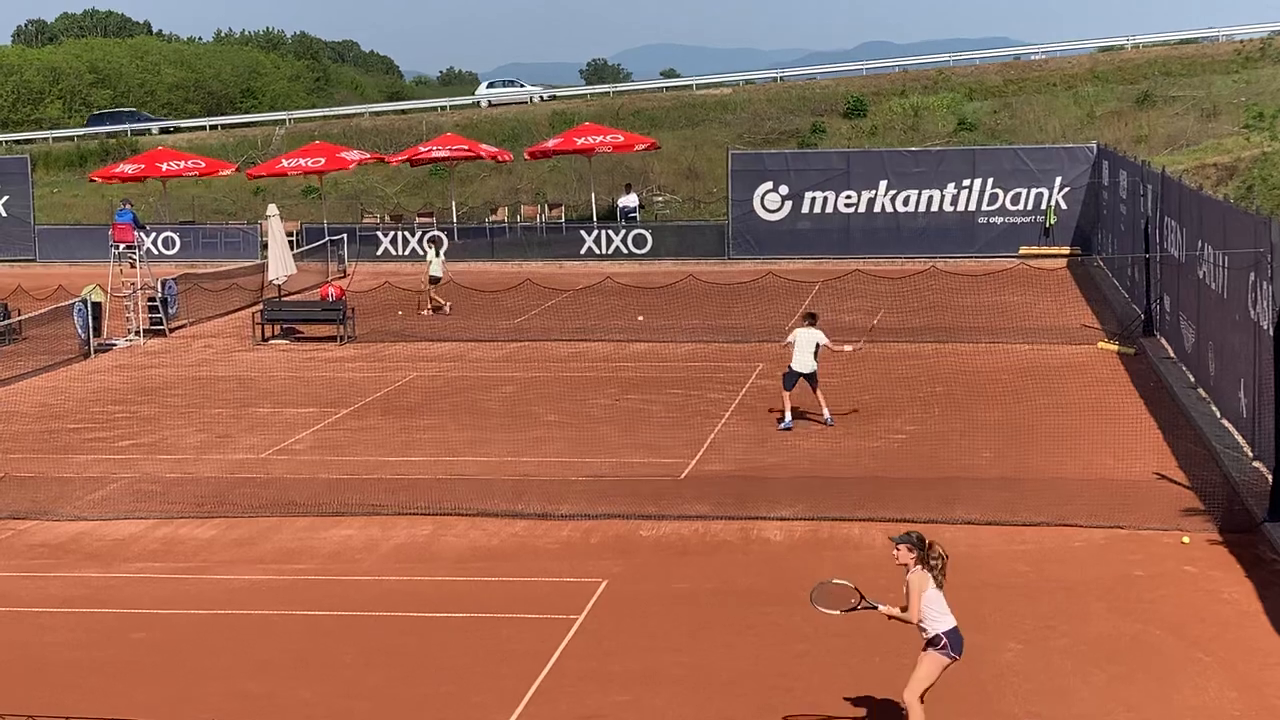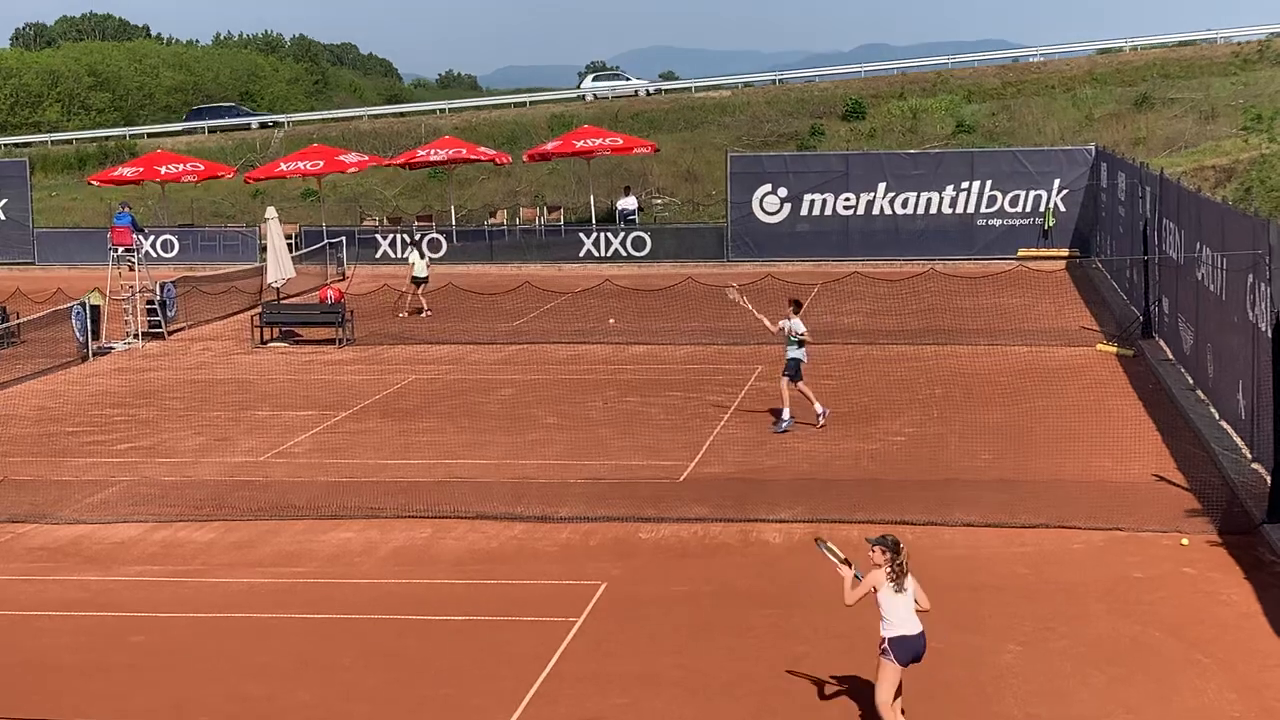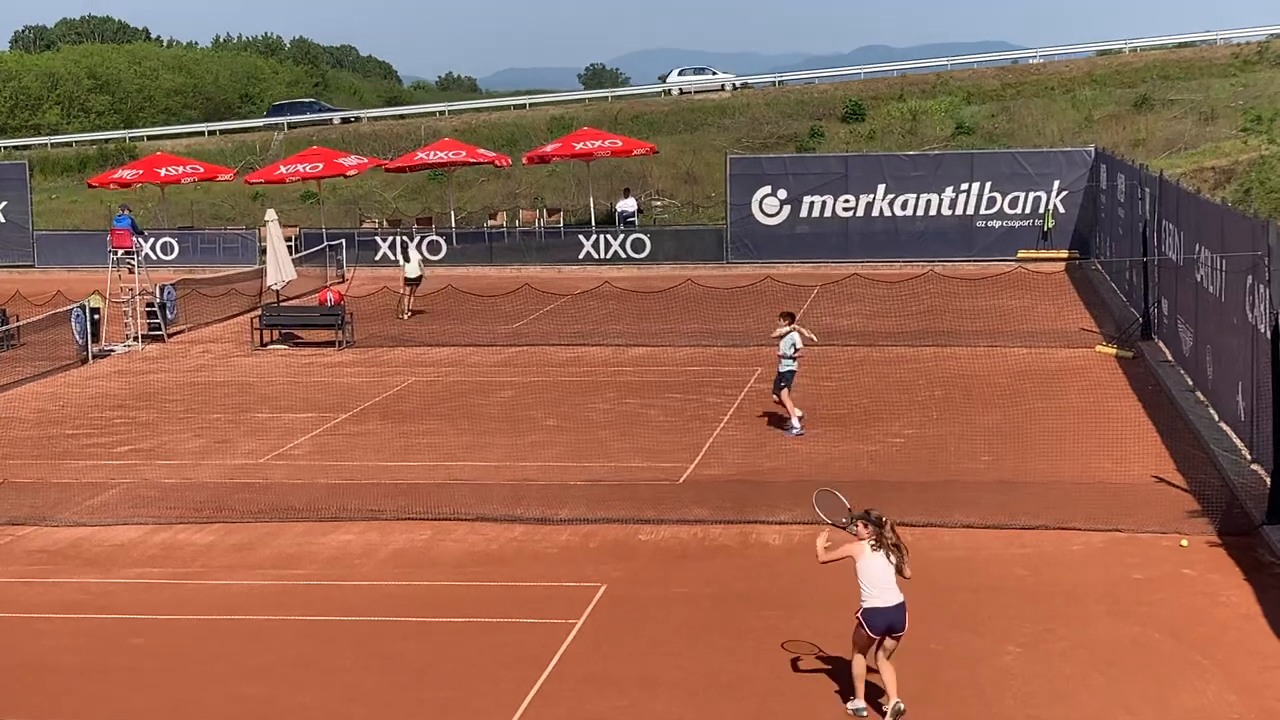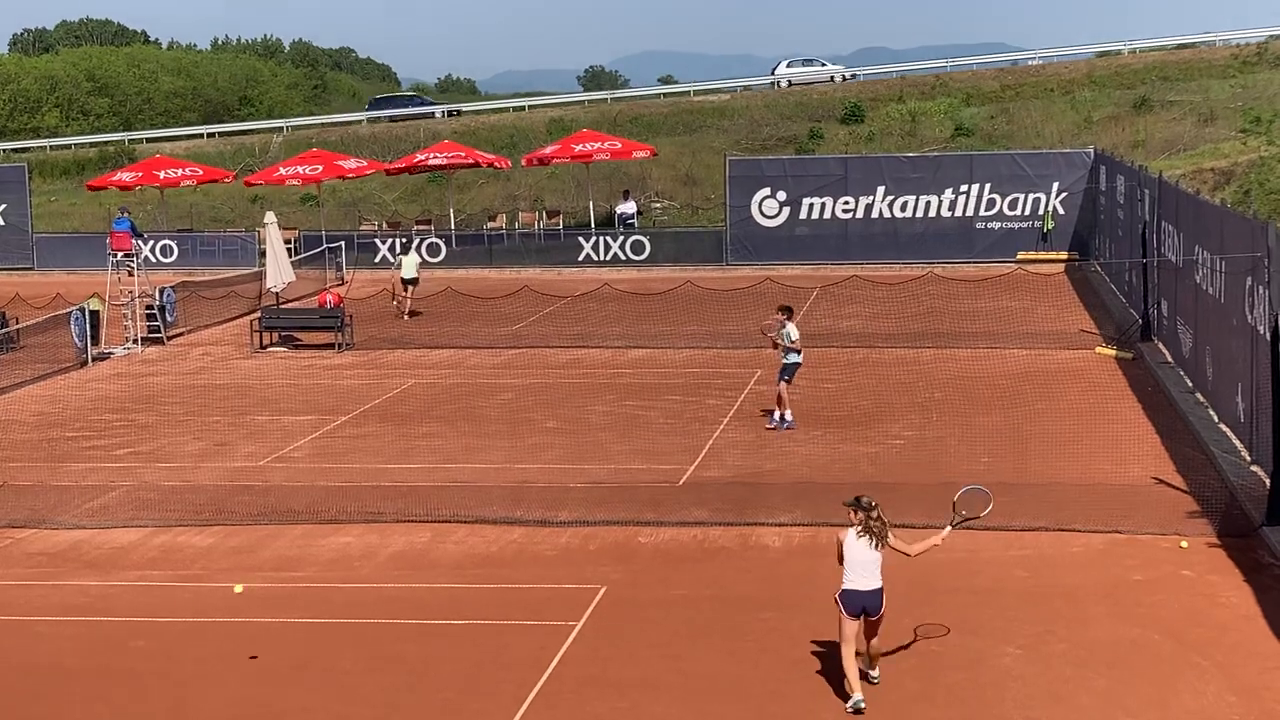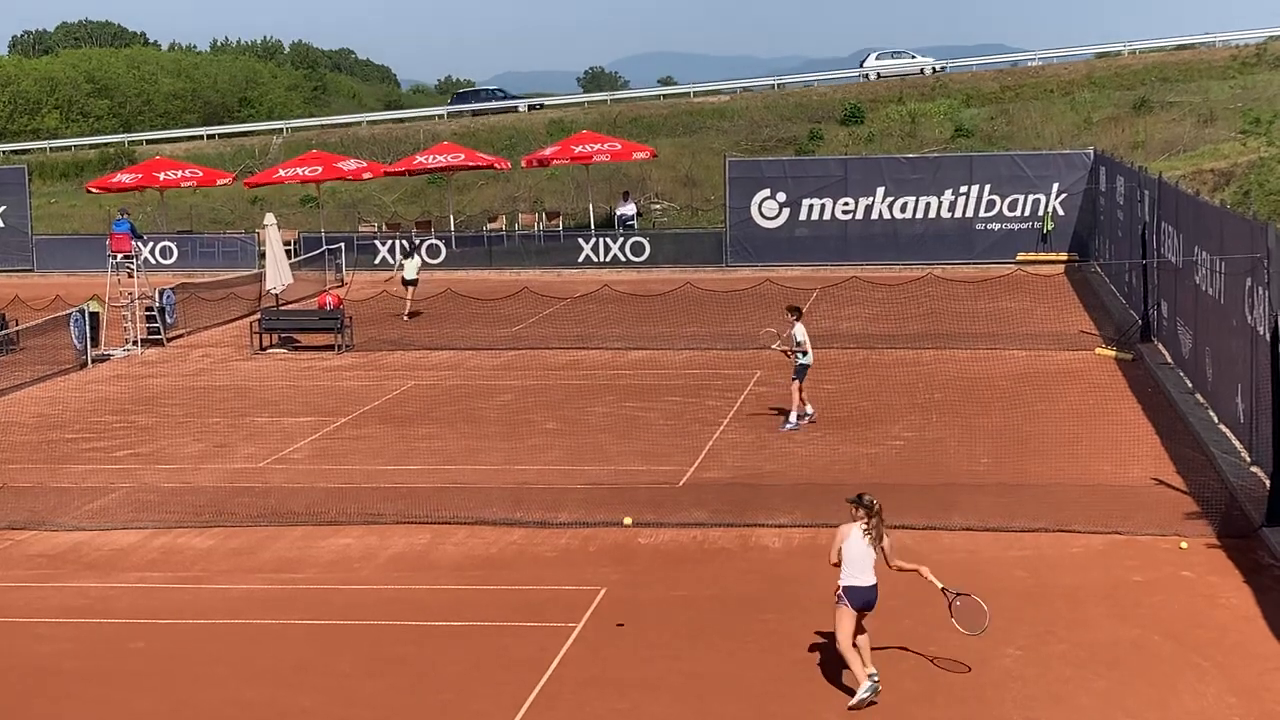
dt=0.3s
person 1, frame 1
left shoulder: (915, 577)
right shoulder: (921, 572)
left elbow: (913, 618)
left wrist: (891, 614)
right wrist: (898, 610)
left hip: (946, 641)
right hip: (941, 638)
left knee: (910, 697)
right knee: (913, 694)
person 1, frame 2
left shoulder: (876, 576)
right shoulder: (907, 575)
left elbow: (849, 601)
right elbow: (925, 606)
left wrist: (848, 578)
left hip: (897, 643)
right hip: (918, 641)
left knee: (883, 703)
right knee: (891, 676)
person 1, frame 3
left shoulder: (855, 547)
right shoulder: (892, 548)
left elbow: (822, 557)
right elbow: (907, 574)
left wrist: (820, 545)
left hip: (874, 614)
right hip: (898, 611)
left knee: (858, 654)
right knee: (883, 659)
left ankle: (860, 703)
right ankle: (894, 702)
person 1, frame 4
left shoulder: (843, 535)
right shoulder: (882, 534)
right elbow: (911, 551)
right wrist: (937, 538)
left hip: (849, 597)
right hip: (874, 596)
left knee: (847, 650)
right knee: (871, 634)
left ankle: (857, 695)
right ankle: (872, 671)
person 1, frame 5
left shoulder: (844, 530)
right shoulder: (880, 534)
left elbow: (833, 561)
right elbow: (894, 564)
right wrist: (918, 568)
left hip: (849, 592)
right hip: (868, 592)
left knee: (843, 645)
right knee: (858, 629)
left ankle: (864, 684)
right ankle: (869, 670)
